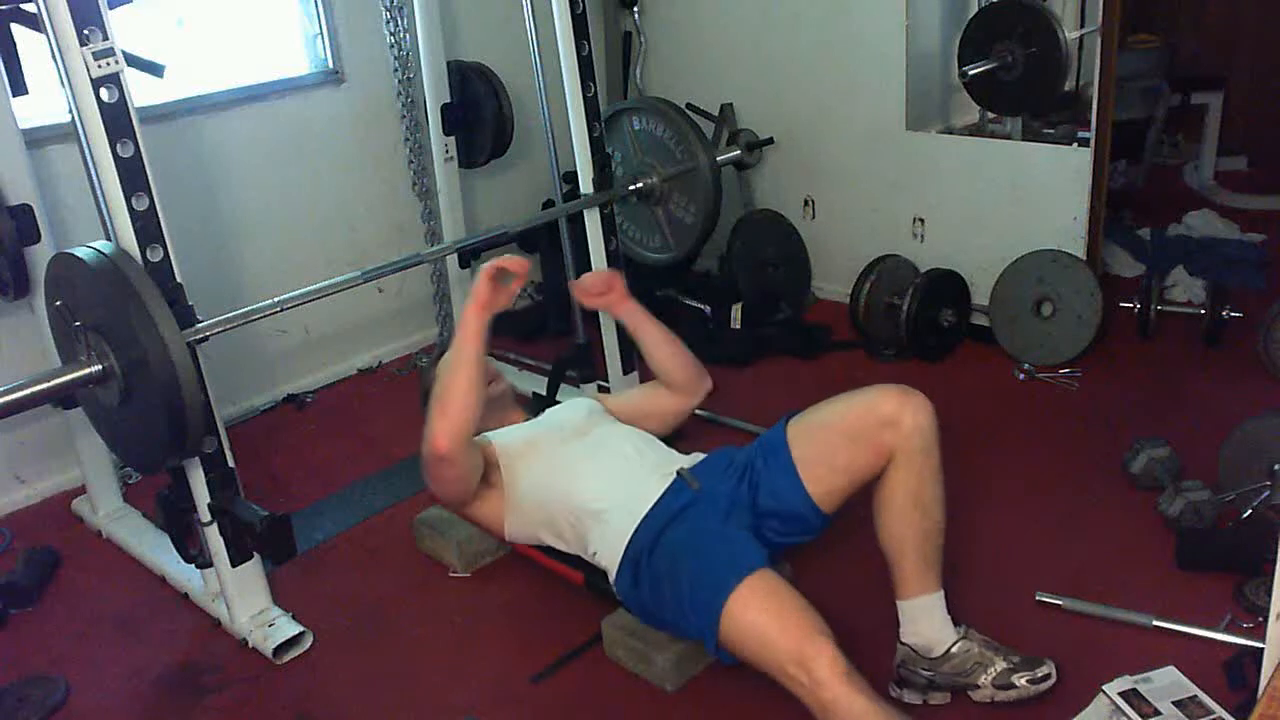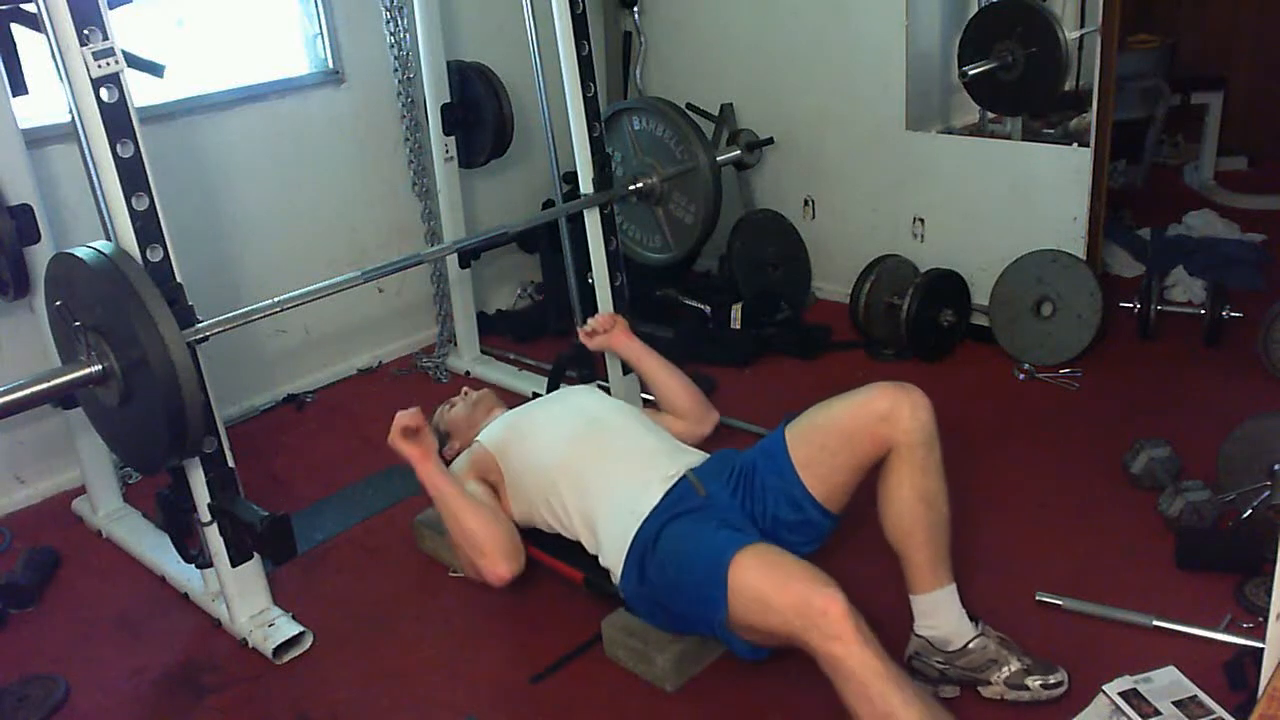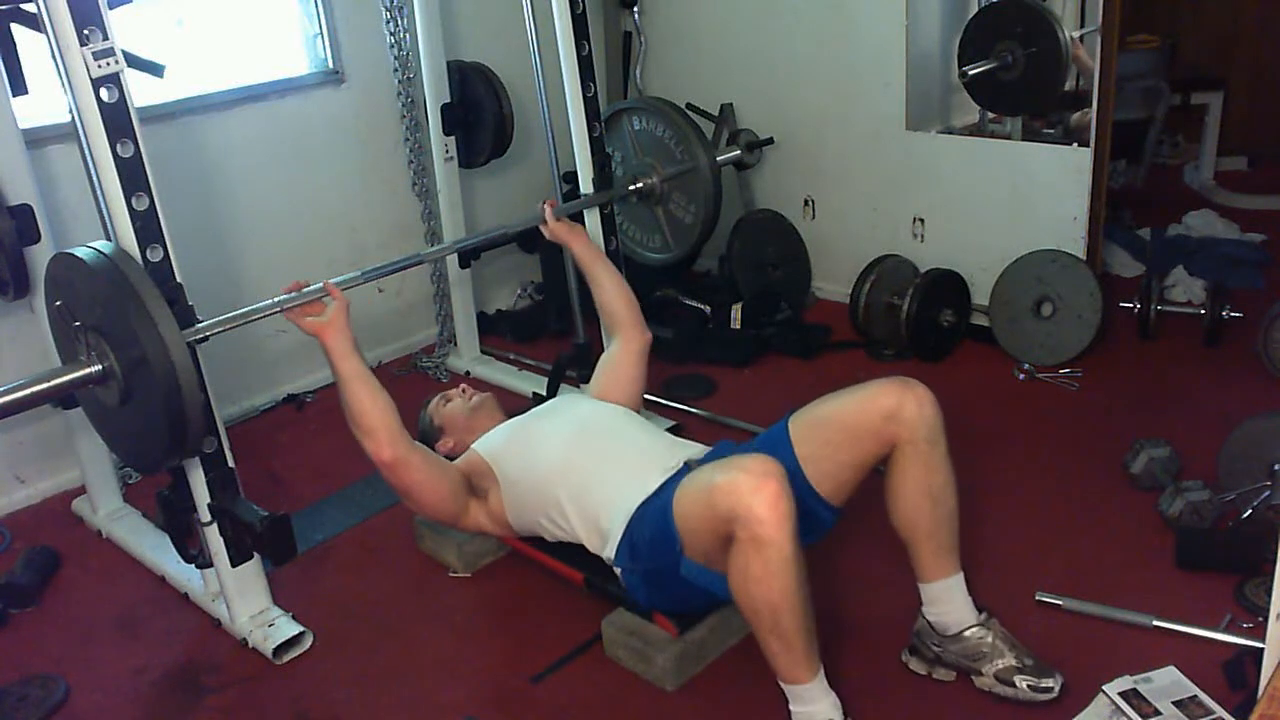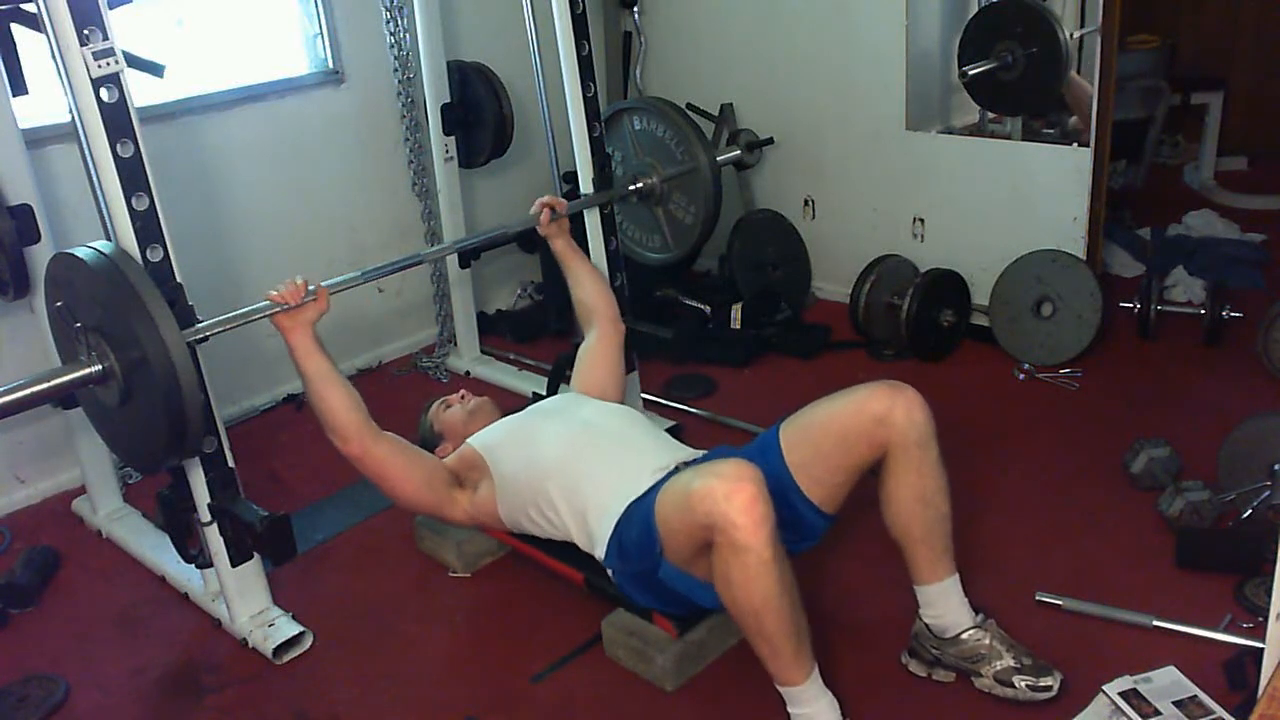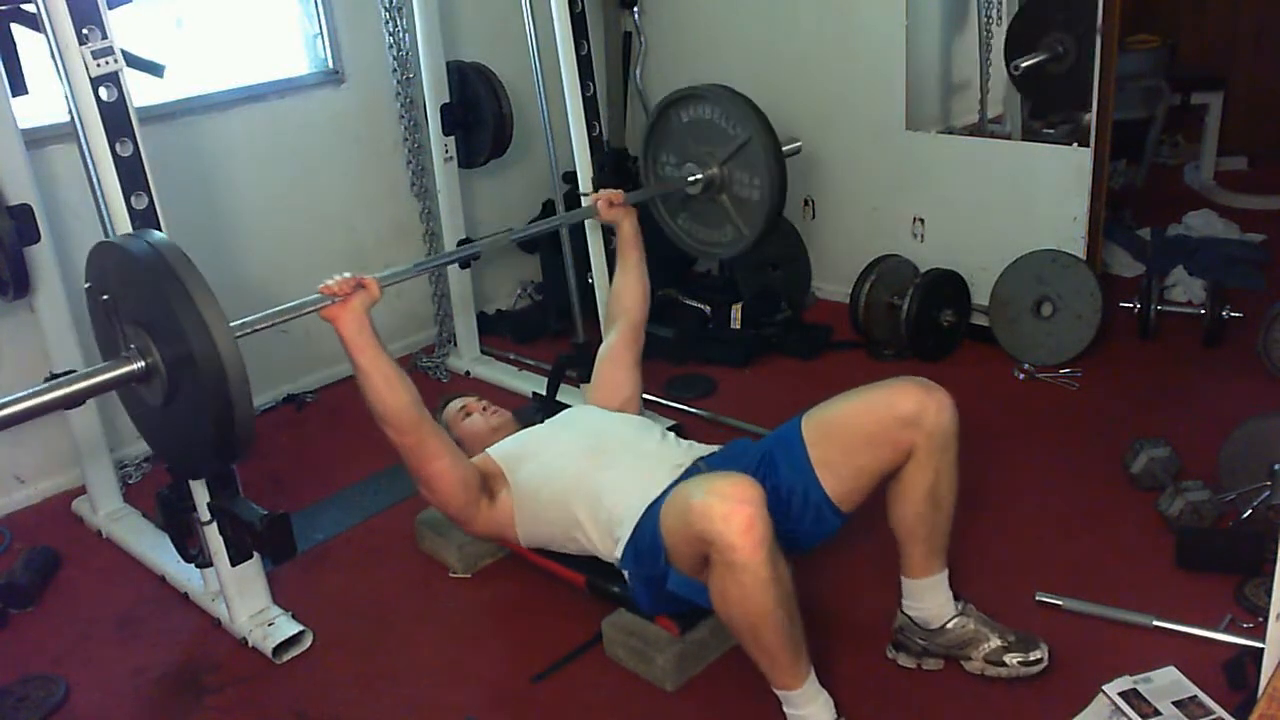
dt=1s
person 1, frame 1
left shoulder: (578, 410)
right shoulder: (475, 474)
left elbow: (690, 388)
right elbow: (443, 443)
left wrist: (623, 306)
right wrist: (475, 315)
left hip: (719, 479)
right hip: (656, 537)
left knee: (902, 413)
right knee: (819, 668)
left ankle: (930, 648)
person 1, frame 2
left shoulder: (570, 403)
right shoulder: (472, 470)
left elbow: (699, 419)
right elbow: (500, 563)
left wrist: (626, 344)
right wrist: (423, 463)
left hip: (728, 481)
right hip: (659, 540)
left knee: (899, 410)
right knee: (826, 612)
left ankle: (944, 642)
person 1, frame 3
left shoulder: (574, 408)
right shoulder: (471, 484)
left elbow: (632, 334)
right elbow: (390, 451)
left wrist: (577, 242)
right wrist: (335, 338)
left hip: (718, 477)
right hip: (653, 535)
left knee: (906, 406)
right knee: (758, 493)
left ankle: (949, 627)
person 1, frame 4
left shoulder: (571, 406)
right shoulder: (466, 479)
left elbow: (606, 327)
right elbow: (360, 440)
left wrist: (562, 241)
right wrist: (302, 336)
left hip: (709, 476)
right hip: (645, 530)
left knee: (896, 409)
right knee: (735, 494)
left ankle: (947, 630)
person 1, frame 5
left shoulder: (589, 415)
right shoulder: (481, 490)
left elbow: (625, 333)
right elbow: (407, 431)
left wrist: (626, 229)
right wrist: (354, 324)
left hip: (731, 468)
right hip: (660, 534)
left knee: (922, 409)
right knee: (733, 512)
left ankle: (929, 620)
